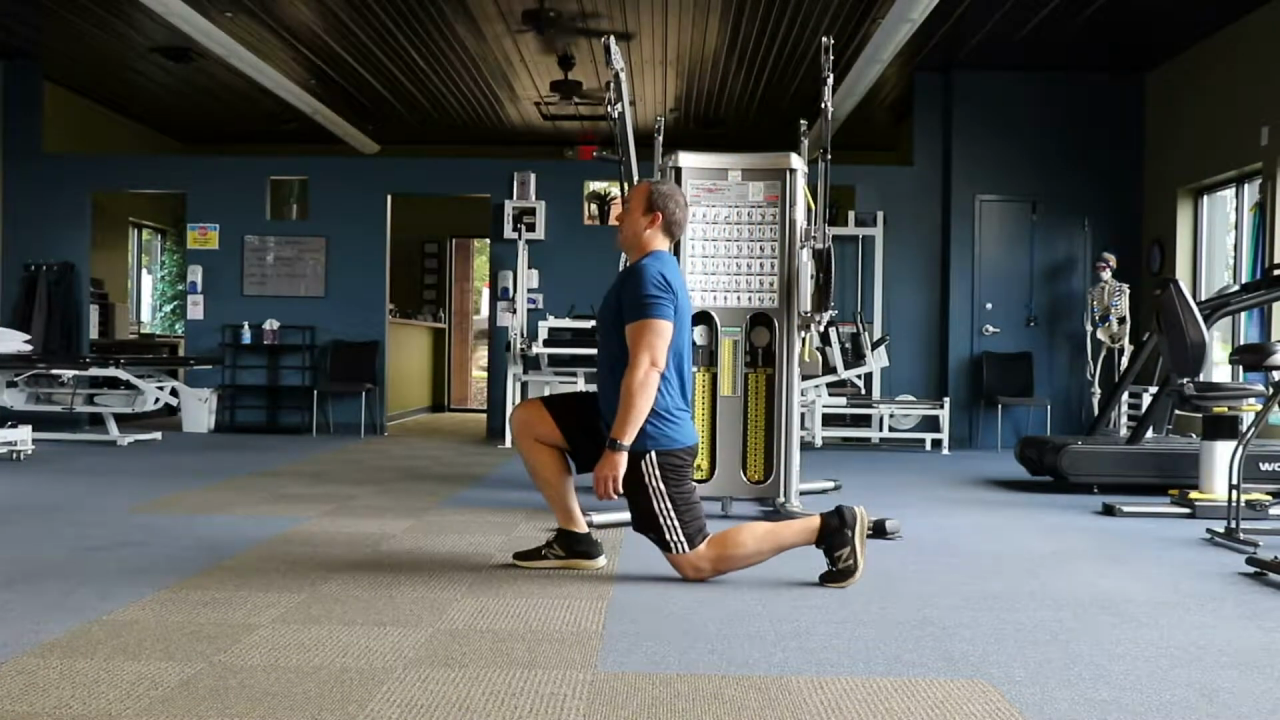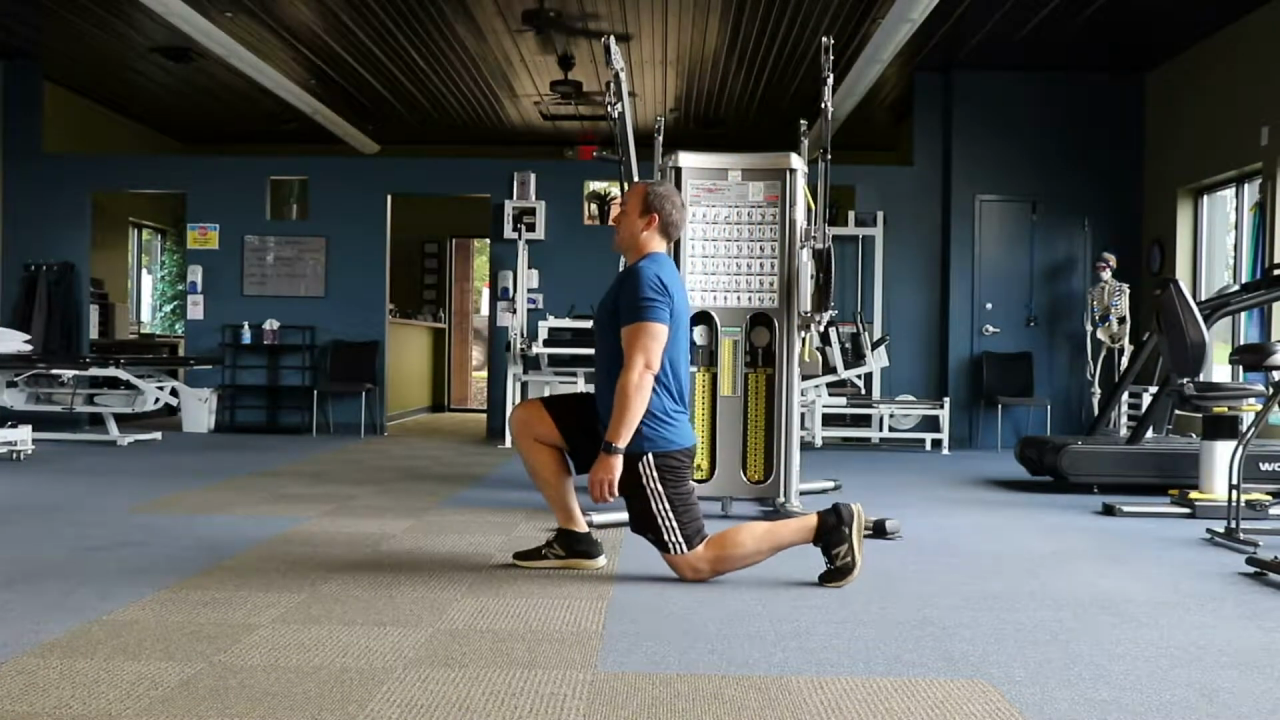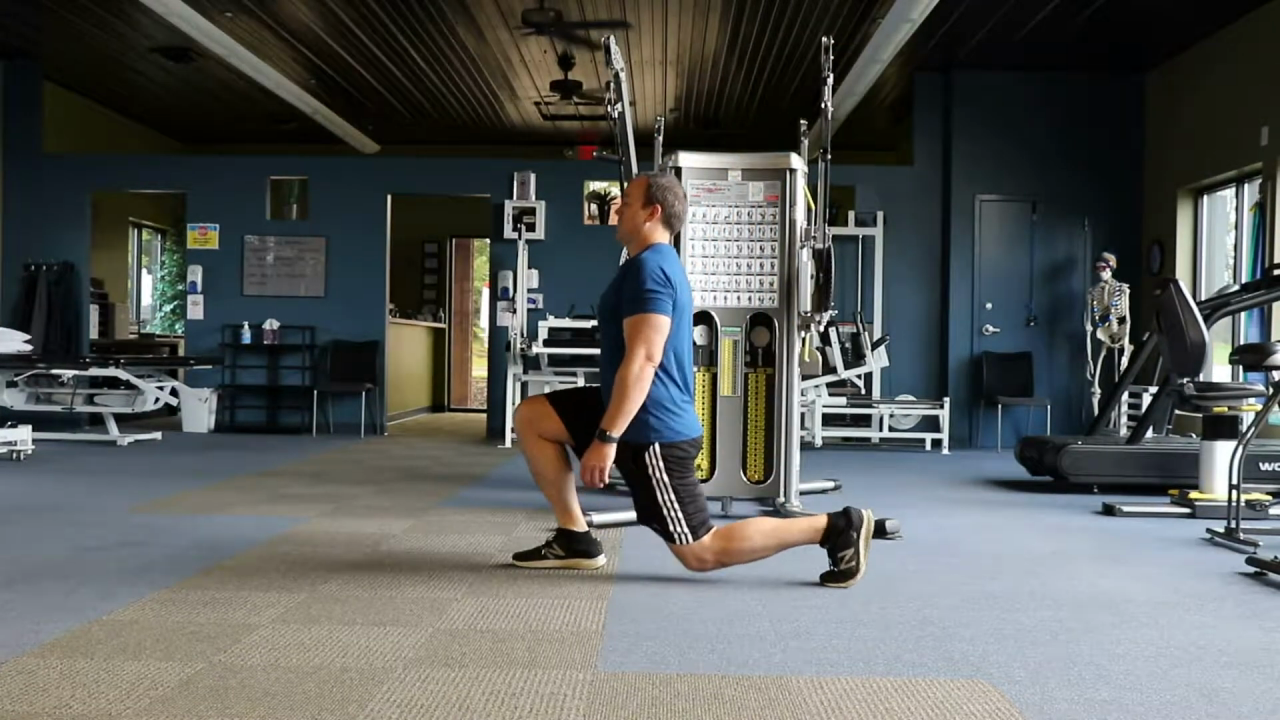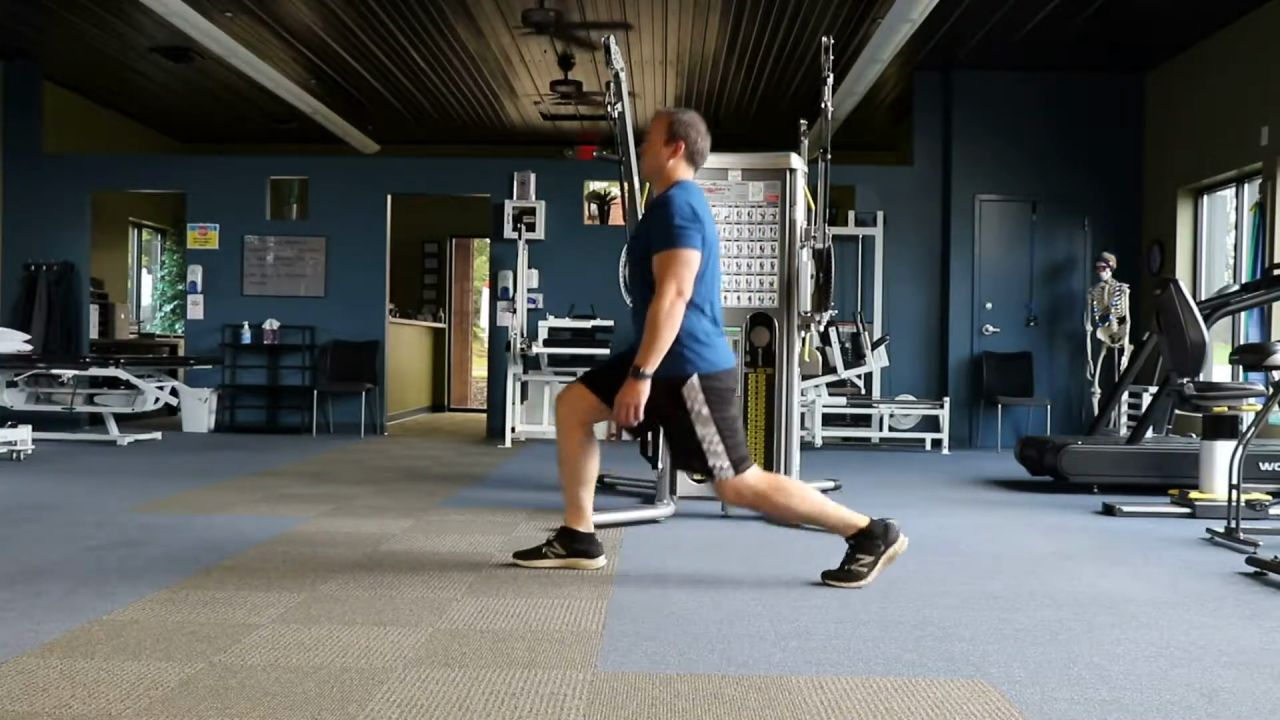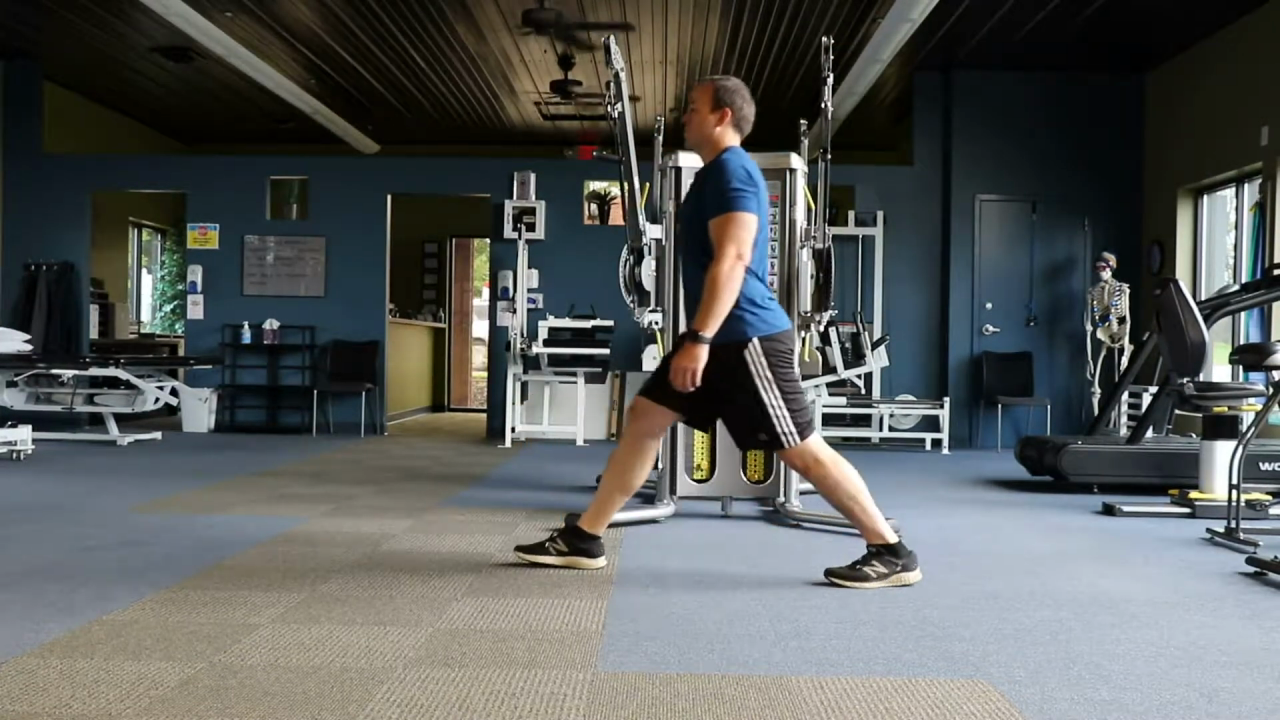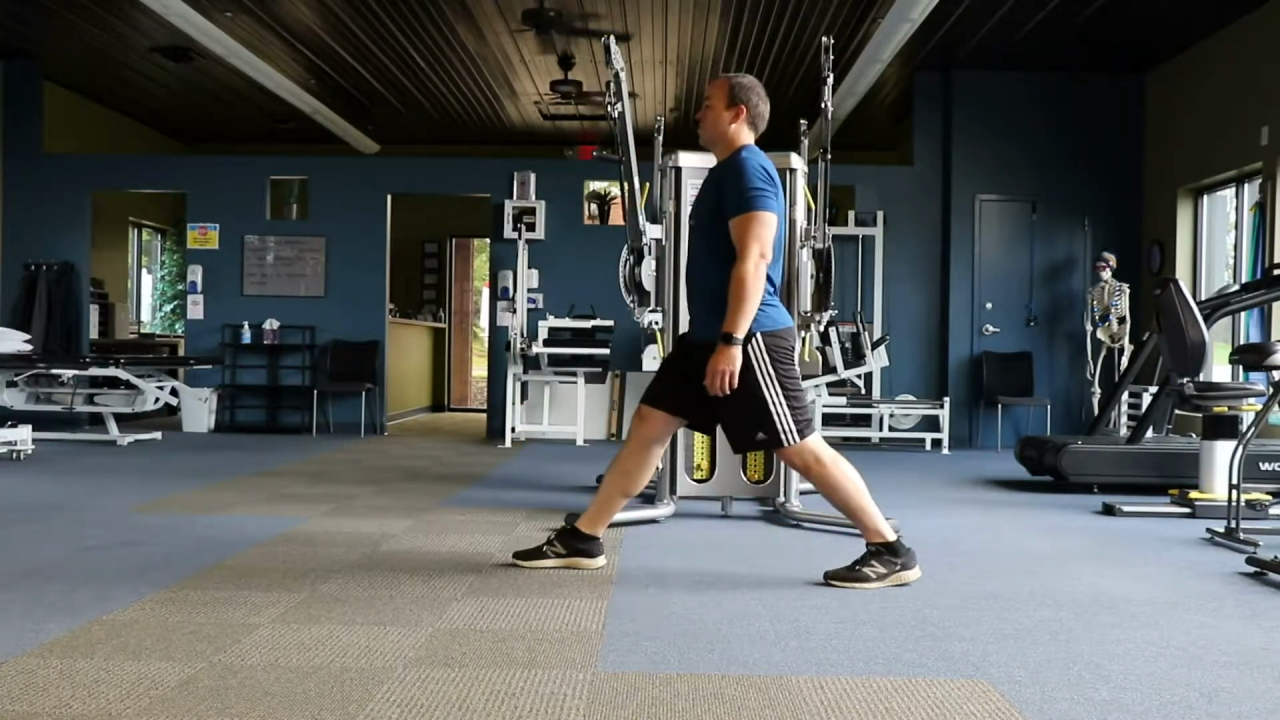
dt=0.4s
person 1, frame 1
left shoulder: (648, 274)
right shoulder: (656, 271)
left elbow: (647, 366)
left wrist: (617, 448)
left hip: (649, 437)
right hip: (636, 425)
left knee: (697, 562)
right knee: (527, 420)
left ankle: (831, 527)
right ankle: (576, 540)
person 1, frame 2
left shoulder: (645, 276)
right shoulder: (655, 272)
left elbow: (642, 370)
left wrist: (611, 451)
left hip: (648, 438)
right hip: (633, 426)
left knee: (696, 564)
right knee: (526, 420)
left ankle: (829, 524)
right ankle: (576, 540)
person 1, frame 3
left shoulder: (648, 266)
right shoulder: (656, 263)
left elbow: (643, 360)
left wrist: (607, 438)
right wrist: (610, 426)
left hip: (654, 427)
right hip: (641, 416)
left knee: (699, 553)
right knee: (531, 417)
left ankle: (839, 527)
right ankle: (576, 539)
person 1, frame 4
left shoulder: (676, 203)
right shoulder: (677, 202)
left elbow: (674, 295)
left wrist: (640, 375)
right wrist: (641, 368)
left hip: (691, 366)
right hip: (670, 360)
left knee: (738, 485)
right knee: (573, 405)
left ankle: (871, 533)
right ankle: (578, 539)
person 1, frame 5
left shoulder: (732, 169)
right shoulder: (718, 172)
left elbow: (732, 259)
left wrist: (698, 338)
right wrist: (700, 338)
left hip: (747, 336)
right hip: (722, 337)
left knee: (801, 449)
right knee: (643, 419)
left ankle: (892, 552)
right ankle: (583, 539)
person 1, frame 6
left shoulder: (748, 168)
right shoulder: (729, 172)
left elbow: (754, 259)
left wrist: (731, 342)
left hip: (749, 337)
right hip: (710, 335)
left knee: (799, 447)
right knee: (648, 426)
left ankle: (891, 550)
right ankle: (580, 540)
